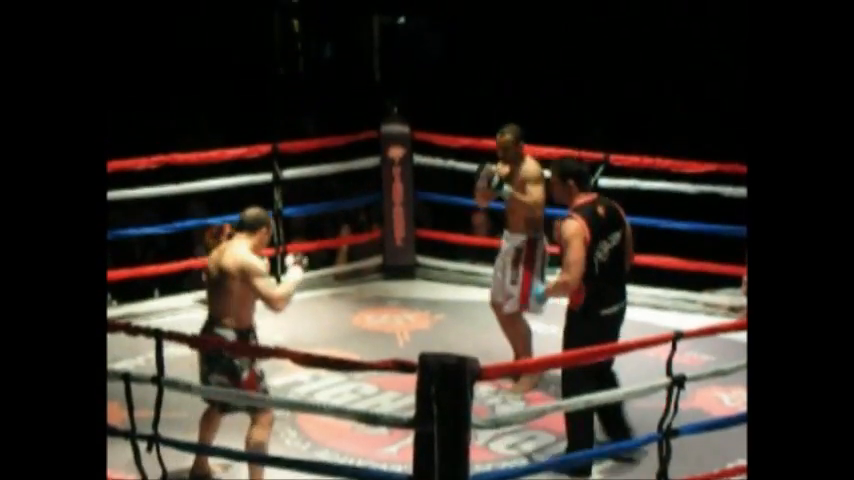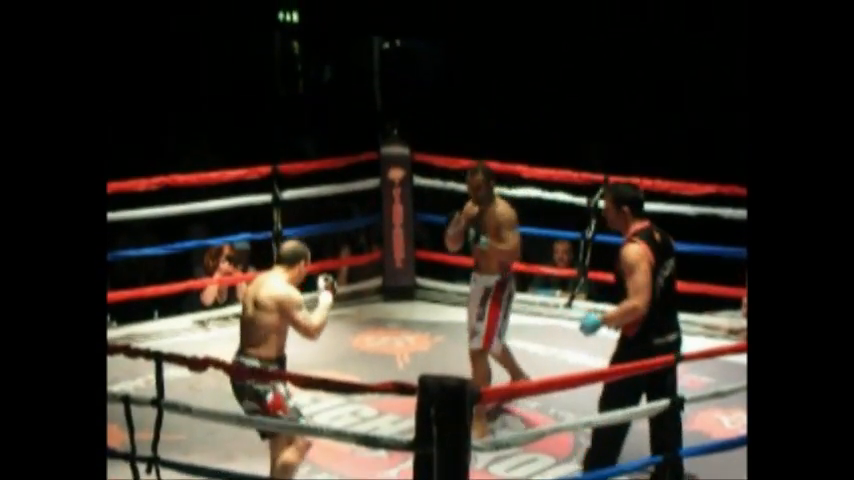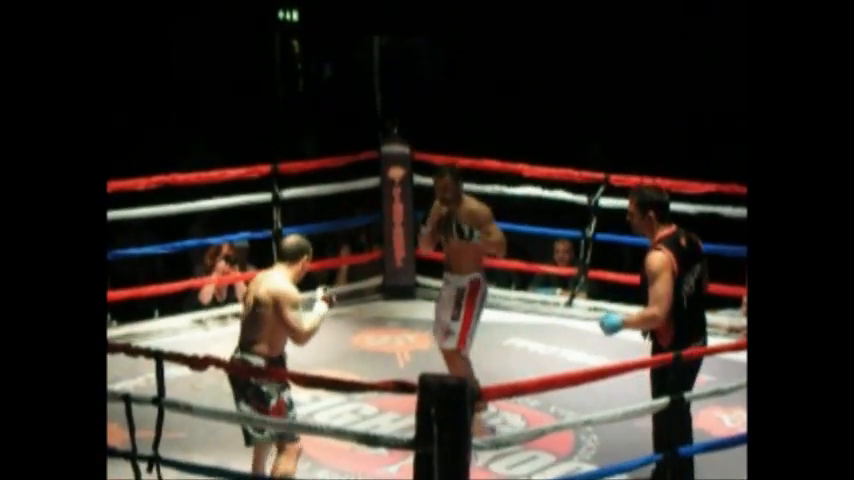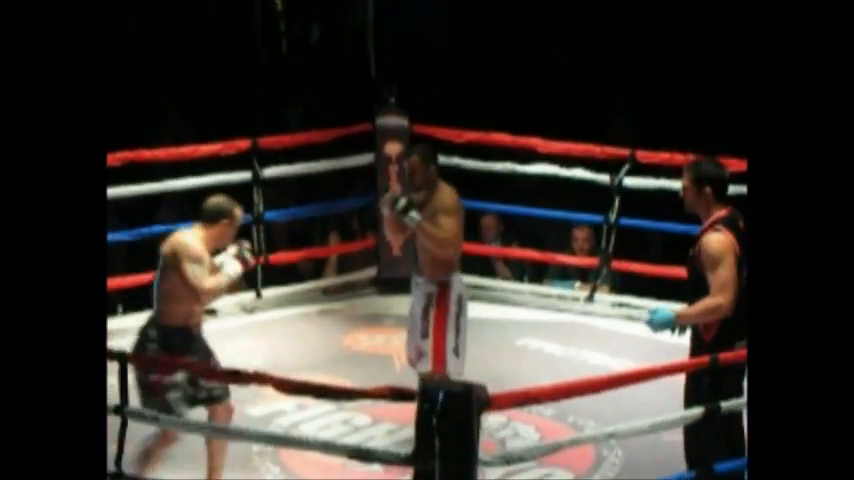
dt=0.5s
person 1, frame 1
left shoulder: (574, 224)
right shoulder: (614, 209)
left elbow: (570, 280)
right elbow: (628, 256)
left wrist: (544, 291)
left hip: (588, 313)
right hip: (615, 306)
left knee: (577, 382)
right knee: (601, 374)
right ankle: (620, 438)
person 1, frame 2
left shoulder: (633, 249)
right shoulder: (661, 238)
left elbow: (637, 305)
left wrist: (600, 320)
left hip: (641, 343)
right hip: (668, 337)
left knee: (613, 410)
right knee: (665, 410)
person 1, frame 3
left shoulder: (658, 256)
right shoulder: (691, 241)
left elbow: (657, 314)
left wrist: (620, 322)
left hip: (673, 348)
right hip: (695, 340)
left knee: (670, 418)
right knee: (675, 413)
person 1, frame 4
left shoulder: (716, 238)
right shoulder: (734, 224)
left elbow: (721, 304)
left wrist: (675, 317)
right wrist: (688, 316)
left hip: (716, 347)
right hip: (734, 342)
left knee: (702, 431)
right knee: (727, 425)
person 2, frame 1
left shoulder: (531, 171)
right shoulder: (502, 167)
left elbow: (536, 208)
right elbow: (482, 201)
left wrist: (505, 189)
right wrist: (482, 181)
left hip: (528, 244)
right hip: (510, 239)
left knee: (513, 311)
right knee: (498, 304)
left ankle: (530, 372)
right ankle: (521, 358)
person 2, frame 2
left shoulder: (504, 213)
right shoulder: (470, 208)
left elbow: (513, 255)
right elbow: (452, 246)
left wrist: (482, 240)
right wrist: (454, 227)
left hip: (497, 284)
right hip: (478, 280)
left knee: (478, 350)
right knee: (490, 342)
left ankle: (480, 418)
right ankle: (519, 378)
person 2, frame 3
left shoulder: (477, 210)
right shoulder: (439, 208)
left elbow: (501, 247)
right elbow: (426, 248)
left wrist: (471, 235)
right wrist: (429, 224)
left hip: (470, 284)
right hip: (450, 281)
left knee: (453, 350)
right knee: (448, 348)
left ankle: (471, 418)
right ankle: (475, 399)
person 2, frame 4
left shoulder: (446, 200)
right shoulder: (419, 194)
left elbow: (448, 247)
right elbow: (396, 236)
left wrist: (411, 215)
right wrist: (389, 212)
left hip: (444, 288)
right hip: (424, 285)
left knee: (435, 372)
right knee: (424, 364)
person 3, frame 1
left shoulder: (218, 254)
right shoulder: (248, 261)
right elbow: (278, 302)
right wrist: (295, 272)
left hip: (212, 336)
right hip: (234, 342)
left knee: (217, 404)
right knee: (262, 416)
person 3, frame 2
left shoulder: (258, 283)
right shoulder: (286, 293)
right elbow: (312, 331)
right wrist: (326, 296)
left hip: (245, 367)
left knee: (278, 431)
right knee: (300, 441)
person 3, frame 3
left shoulder: (261, 279)
right shoulder: (285, 290)
right elbow: (301, 335)
right wrist: (322, 306)
left hip: (244, 363)
right hip: (261, 370)
left knee: (267, 430)
right knee: (290, 446)
person 3, frame 4
left shoulder: (201, 246)
right shoulder: (186, 244)
right elbow: (205, 293)
left wrist: (229, 259)
right wrist: (232, 268)
left hip: (191, 338)
right hip: (163, 343)
left knee: (222, 408)
right knee: (171, 430)
